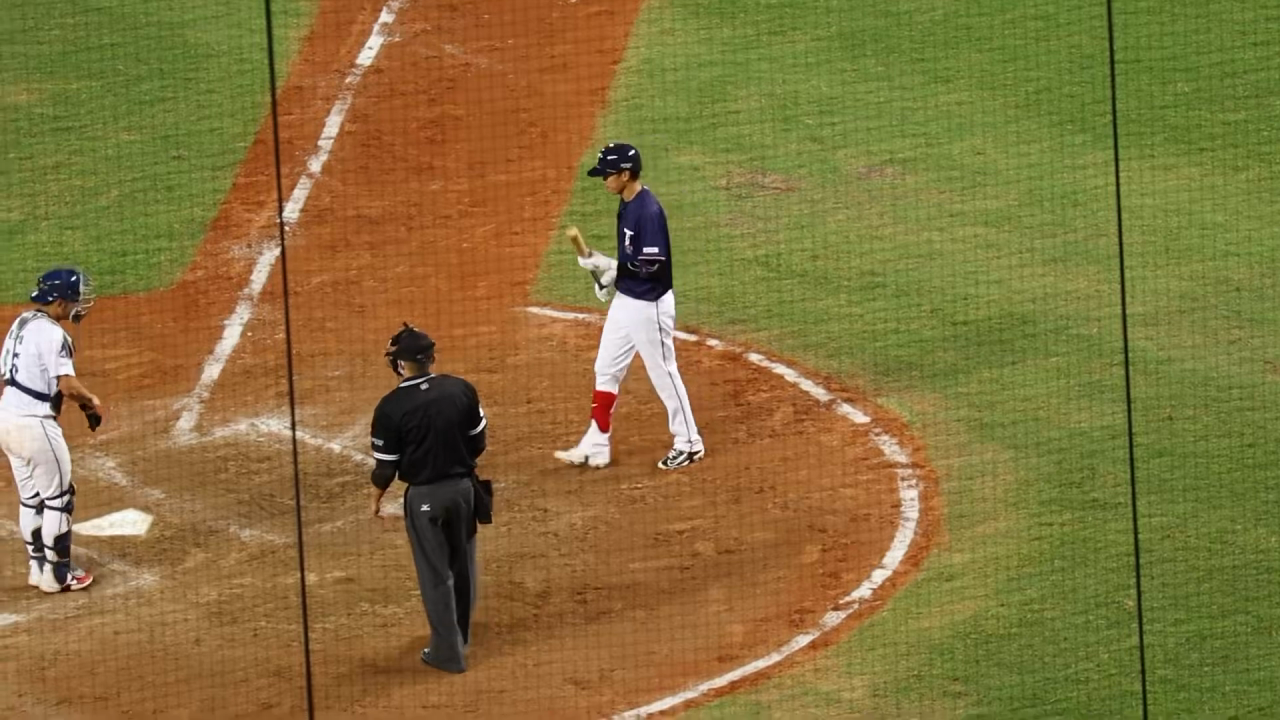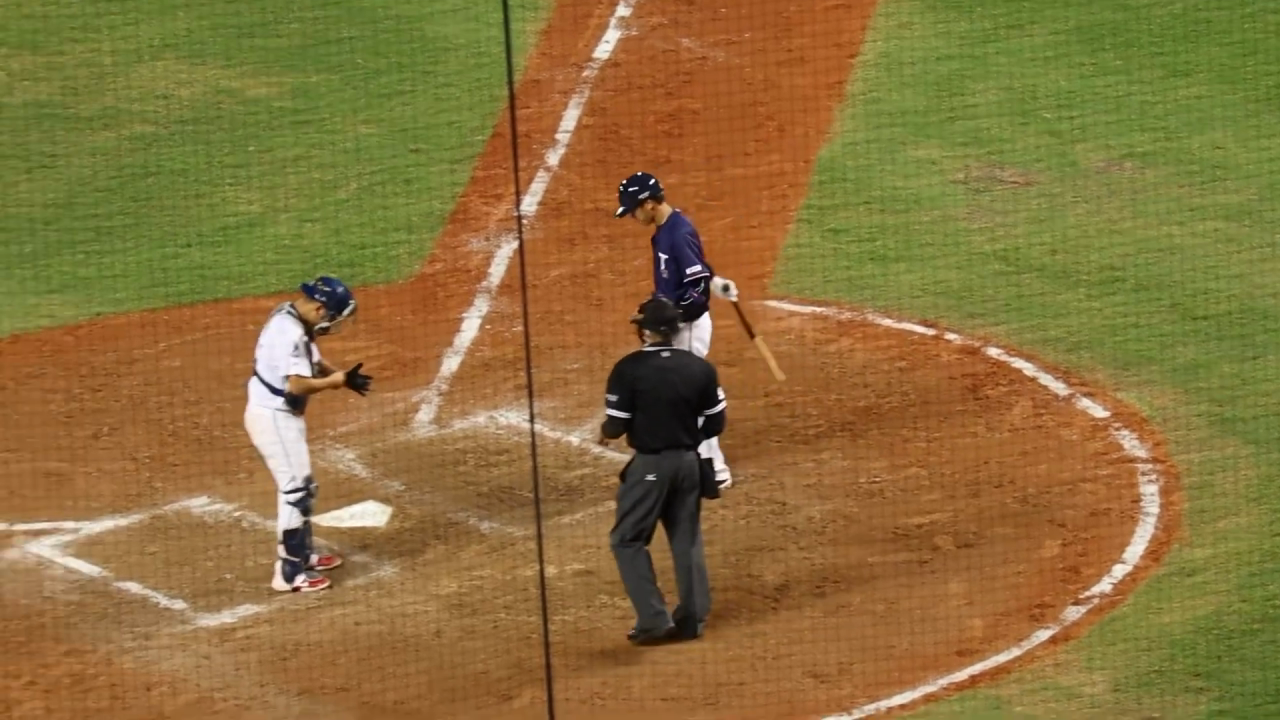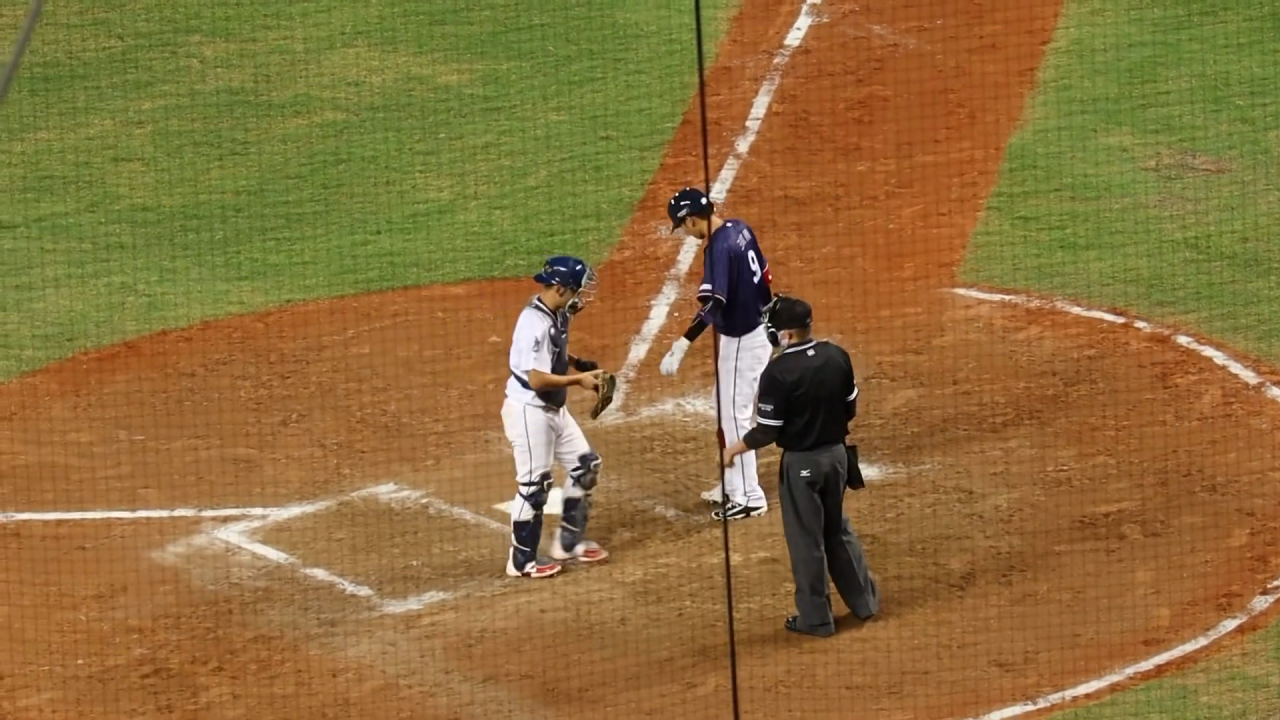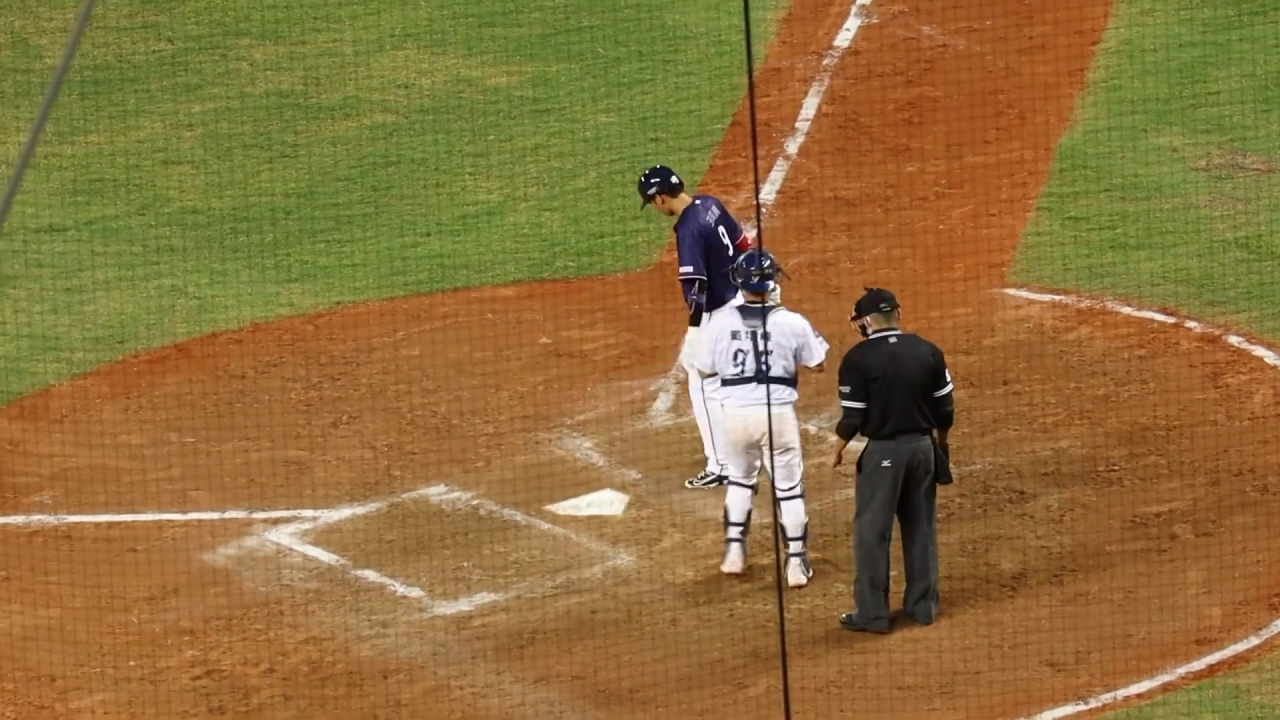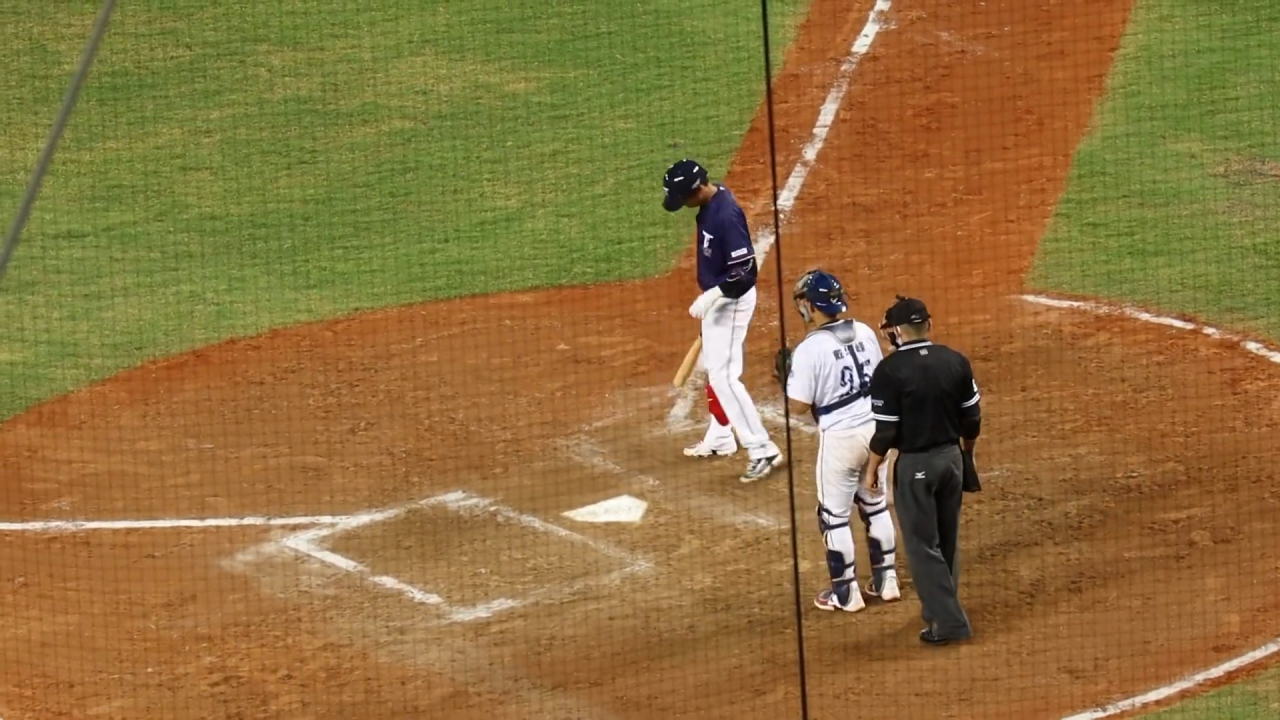
dt=1s
person 1, frame 1
left shoulder: (391, 406)
right shoulder: (462, 390)
left elbow: (386, 467)
right elbow: (478, 444)
left wrist: (375, 498)
left hip: (425, 497)
right hip: (465, 488)
left knee: (435, 575)
right knee: (462, 563)
left ankle: (448, 652)
right ankle: (460, 633)
person 1, frame 2
left shoulder: (629, 368)
right shoulder: (700, 367)
left elbow: (616, 425)
right elbow: (715, 424)
left wrist: (603, 434)
left hip: (649, 466)
right hip: (688, 463)
left knee: (627, 539)
right knee: (688, 542)
left ankle: (655, 617)
right ankle: (691, 619)
person 1, frame 3
left shoulder: (778, 372)
right shoulder: (838, 356)
left elbow: (767, 432)
right elbow: (850, 410)
left wrist: (735, 449)
left hip: (802, 463)
right hip: (837, 454)
left knee: (806, 540)
right knee: (838, 530)
left ankle: (815, 618)
right ankle: (864, 600)
person 1, frame 4
left shoulder: (858, 357)
right shoulder: (928, 351)
left elbow: (852, 417)
right elbow: (945, 409)
left wrist: (837, 451)
right wrist: (940, 445)
left hip: (883, 453)
right hip: (922, 448)
left knee: (872, 532)
right knee: (921, 529)
left ankle: (871, 613)
right ankle: (923, 605)
person 1, frame 5
left shoulder: (890, 369)
right shoulder: (956, 361)
left elbow: (886, 431)
right elbow: (972, 419)
left wrist: (872, 468)
right wrist: (966, 455)
left hip: (915, 464)
right hip: (951, 458)
left knee: (922, 547)
right knee: (946, 542)
left ankle: (949, 622)
right ankle: (940, 611)
person 2, frame 1
right shoulder: (52, 333)
right elbow: (68, 386)
left wrist: (83, 402)
right wrist: (91, 401)
right hip: (35, 424)
left knee: (30, 497)
right knee: (58, 497)
left ankle: (40, 565)
right ankle: (57, 573)
person 2, frame 2
left shoulder: (290, 317)
right shoulder: (290, 331)
left elbow: (312, 361)
right elbow: (298, 384)
left wrist: (342, 377)
right wrist: (332, 382)
left hip: (280, 414)
right hip: (274, 416)
left knee: (297, 486)
right knee: (297, 490)
left ankle: (301, 554)
right ankle: (289, 572)
person 2, frame 3
left shoulder: (556, 315)
right shoulder: (534, 323)
right elbow: (538, 379)
left wrist: (577, 363)
right wrist: (578, 379)
left hip: (552, 409)
right hip: (528, 412)
left knee: (585, 466)
right knee: (534, 485)
left ankle: (570, 541)
right ankle: (522, 560)
person 2, frame 4
left shoulder: (720, 321)
right shoulder: (792, 321)
left elbow: (703, 370)
right elbow: (818, 365)
left hip: (736, 415)
right hip: (778, 415)
left knee: (740, 482)
right knee: (789, 490)
left ankle: (733, 553)
right ankle: (797, 564)
person 2, frame 5
left shoulder: (809, 349)
right shoulder: (865, 332)
left elbow: (798, 405)
left wrist: (787, 376)
left hip: (841, 438)
right hip: (876, 429)
left knee: (834, 516)
right knee: (875, 506)
left ankle: (846, 593)
right ankle: (886, 581)
person 3, frame 1
left shoulder: (649, 210)
right shoulder: (626, 203)
left elbow: (653, 265)
left wrist: (609, 265)
right wrist: (607, 274)
left hip: (648, 305)
right hip: (625, 300)
left knee: (663, 375)
right knee: (606, 371)
left ankle: (689, 443)
right ankle: (595, 446)
person 3, frame 2
left shoulder: (679, 233)
right shoulder: (664, 227)
left elbow: (699, 286)
right wrist: (717, 281)
left hip: (686, 326)
left ankle: (715, 471)
person 3, frame 3
left shoulder: (718, 248)
right shoulder: (740, 229)
left elbow: (711, 306)
right elbow: (764, 275)
left wrist: (682, 344)
left hip: (742, 339)
right hip: (759, 330)
left knee: (735, 416)
right knee: (731, 412)
left ankle: (750, 497)
right ankle: (733, 484)
person 3, frame 4
left shoulder: (688, 229)
right shoulder: (711, 203)
left elbow: (696, 285)
right elbow: (742, 243)
left wrist: (694, 334)
left hip: (716, 311)
right hip: (733, 300)
left knee: (704, 388)
left ankle: (720, 466)
right ankle: (725, 442)
person 3, frame 5
left shoulder: (723, 214)
right shoulder: (713, 200)
left elbow: (744, 267)
left wrist: (711, 295)
left hip: (730, 301)
right hip: (720, 296)
left knee: (722, 376)
right knee: (718, 369)
left ankle: (762, 449)
right ankle: (719, 438)
